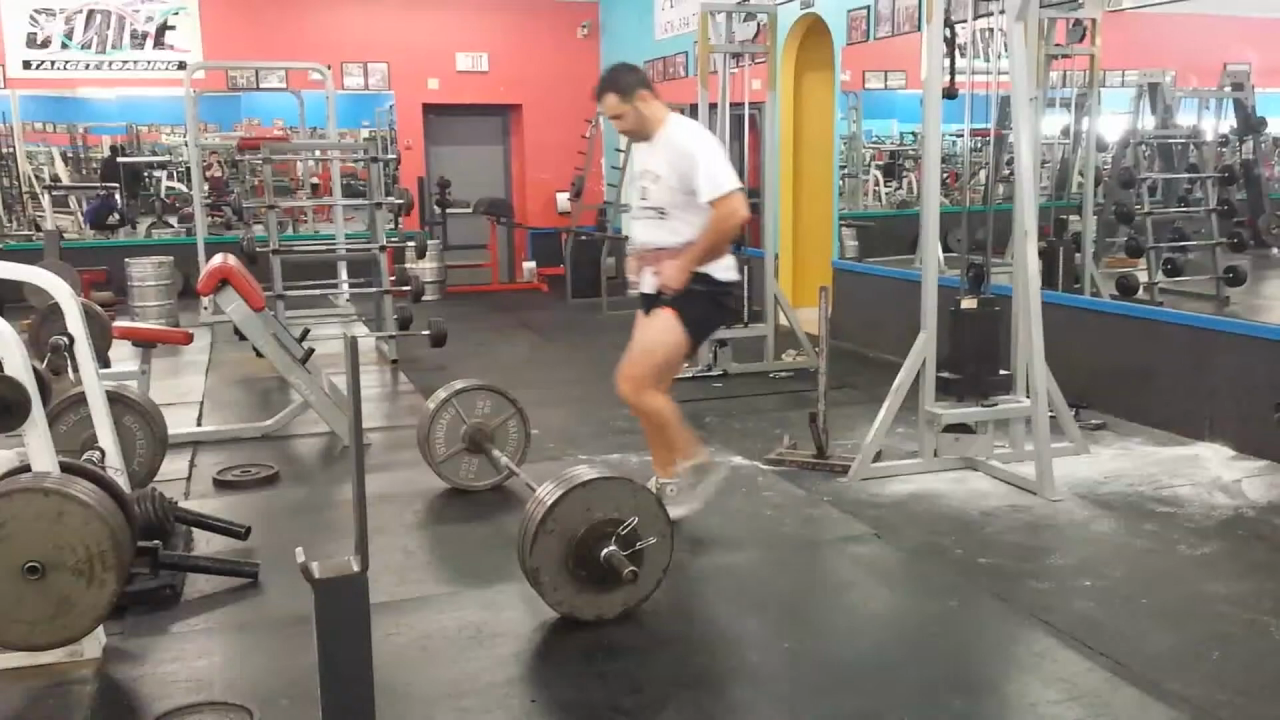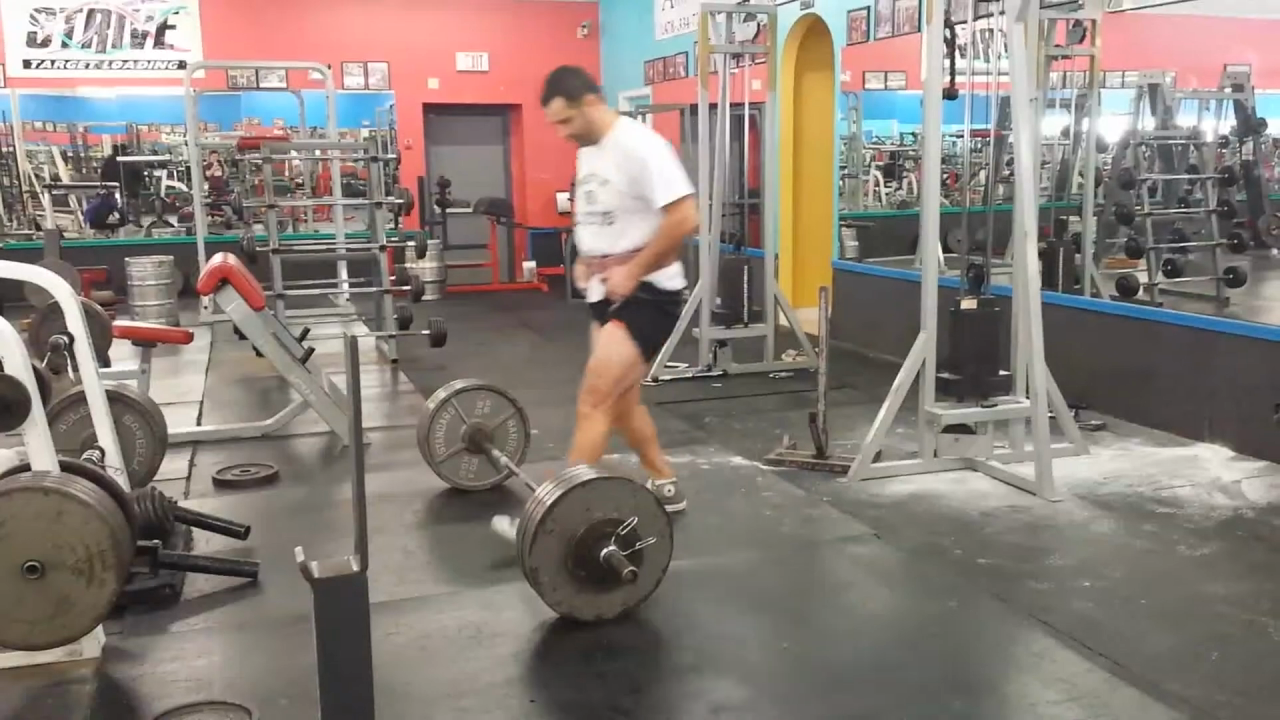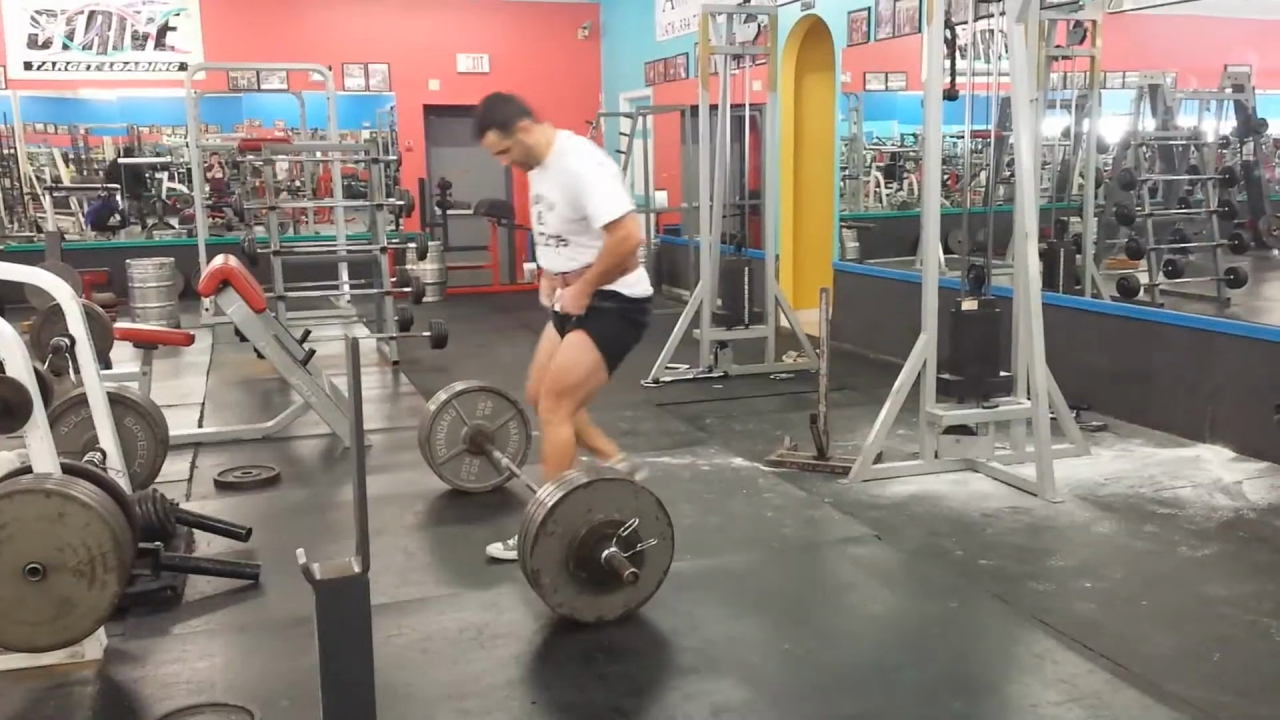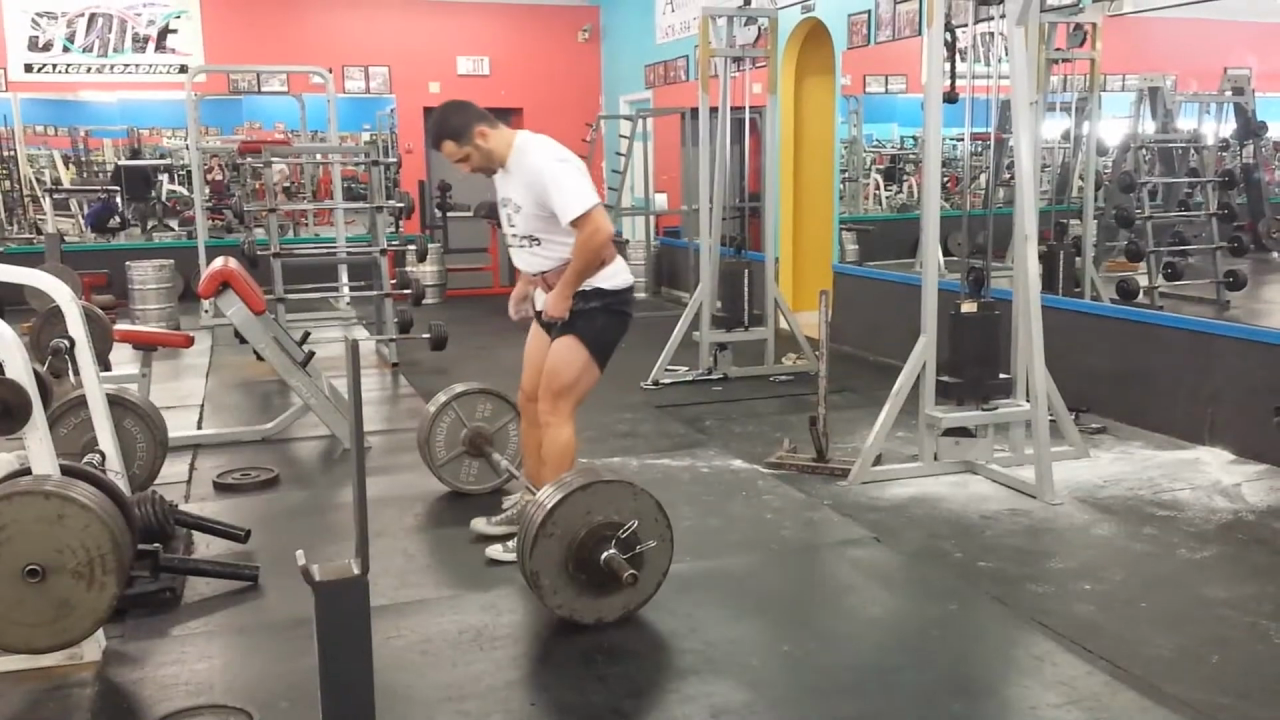
dt=0.2s
person 1, frame 1
left shoulder: (690, 142)
right shoulder: (640, 146)
left elbow: (734, 212)
left wrist: (686, 264)
right wrist: (637, 252)
left hip: (699, 285)
right hip: (659, 283)
left knee: (632, 382)
right knee: (649, 386)
left ankle: (697, 464)
right ankle: (667, 483)
person 1, frame 2
left shoulder: (640, 147)
right shoulder: (588, 151)
left elbow: (685, 218)
left wrist: (634, 271)
right wrist: (585, 258)
left hip: (647, 293)
right hip: (608, 292)
left knee: (594, 399)
right knee: (619, 399)
right ankle: (665, 485)
person 1, frame 3
left shoulder: (581, 165)
right shoulder: (540, 166)
left elbow: (628, 236)
left wrist: (582, 289)
right wrist: (549, 275)
left hip: (613, 302)
right hip: (577, 300)
left knee: (554, 404)
right knee: (539, 395)
right ankle: (619, 465)
person 1, frame 4
left shoulder: (544, 162)
right shoulder: (504, 166)
left elbow: (598, 230)
left wrist: (563, 292)
right wrist: (525, 282)
left hip: (596, 297)
right hip: (558, 296)
left knee: (552, 407)
right knee: (530, 400)
right ankle: (530, 502)
